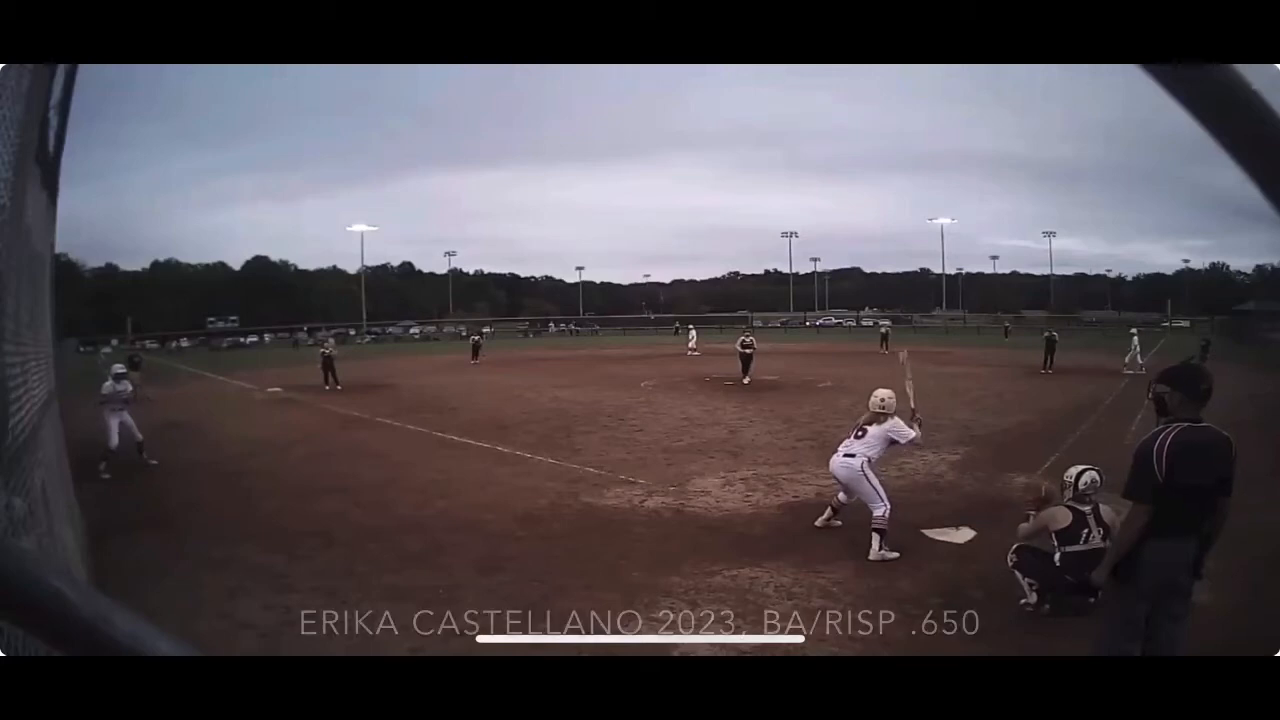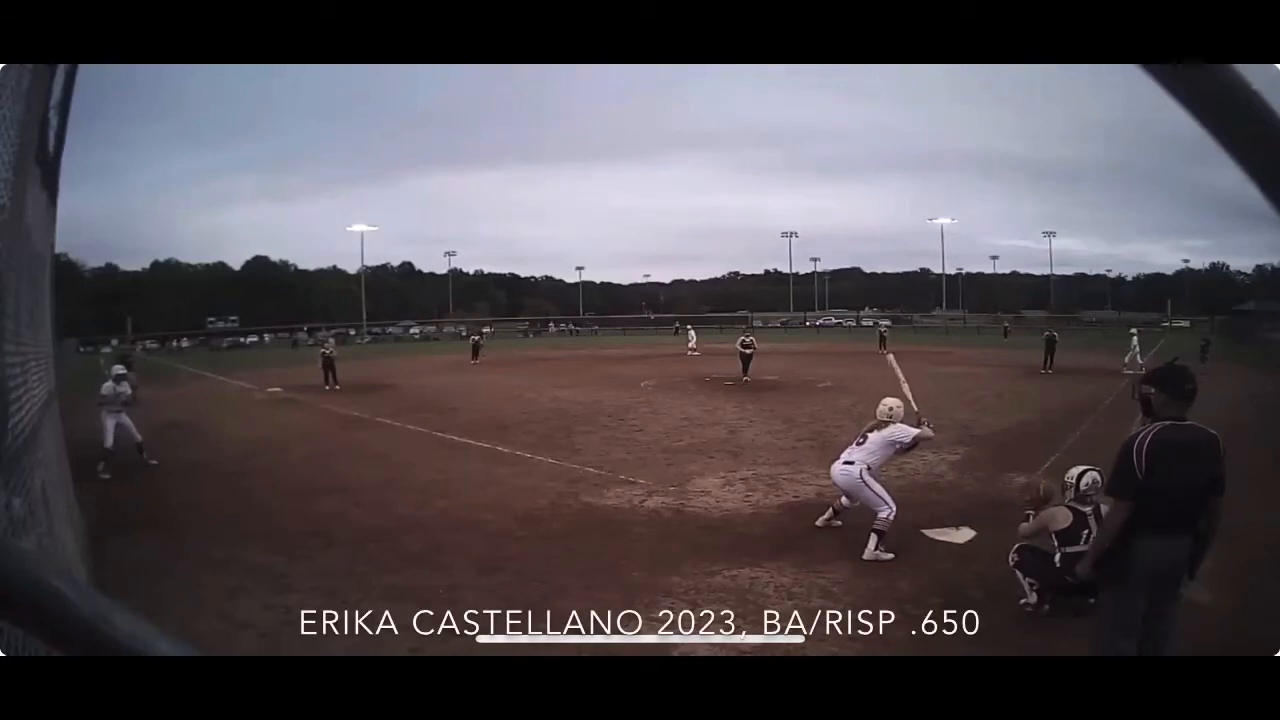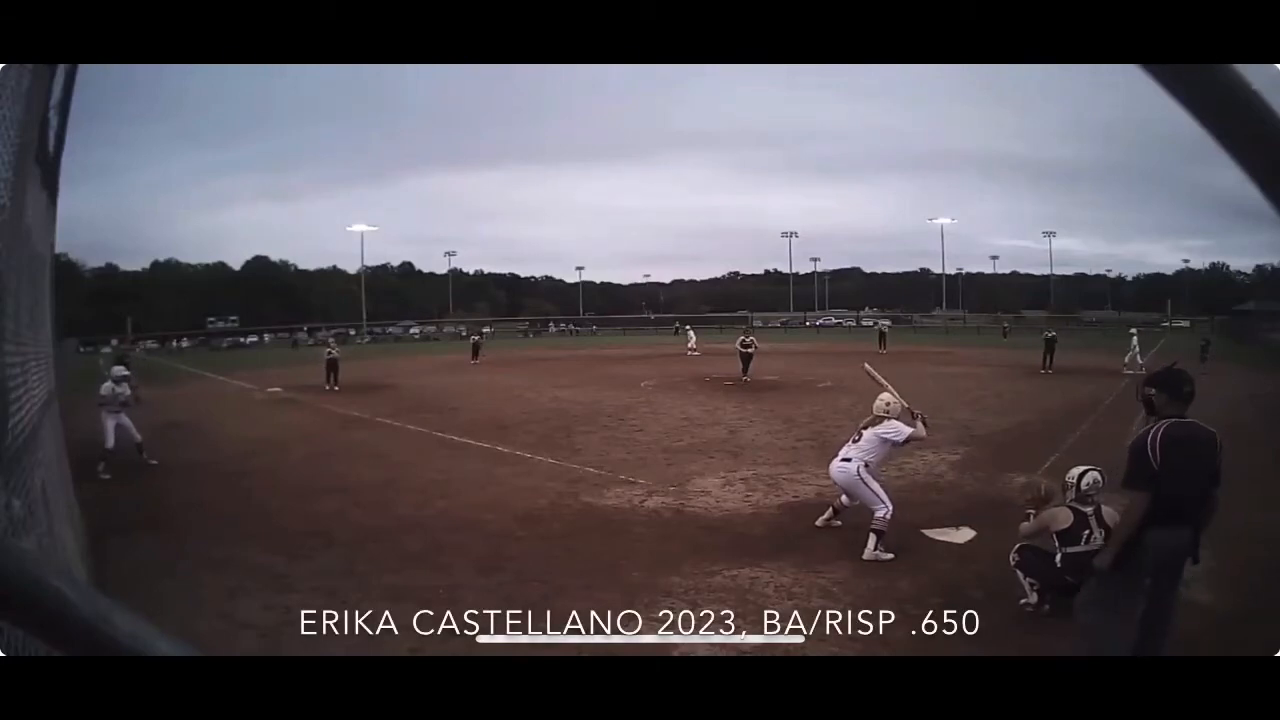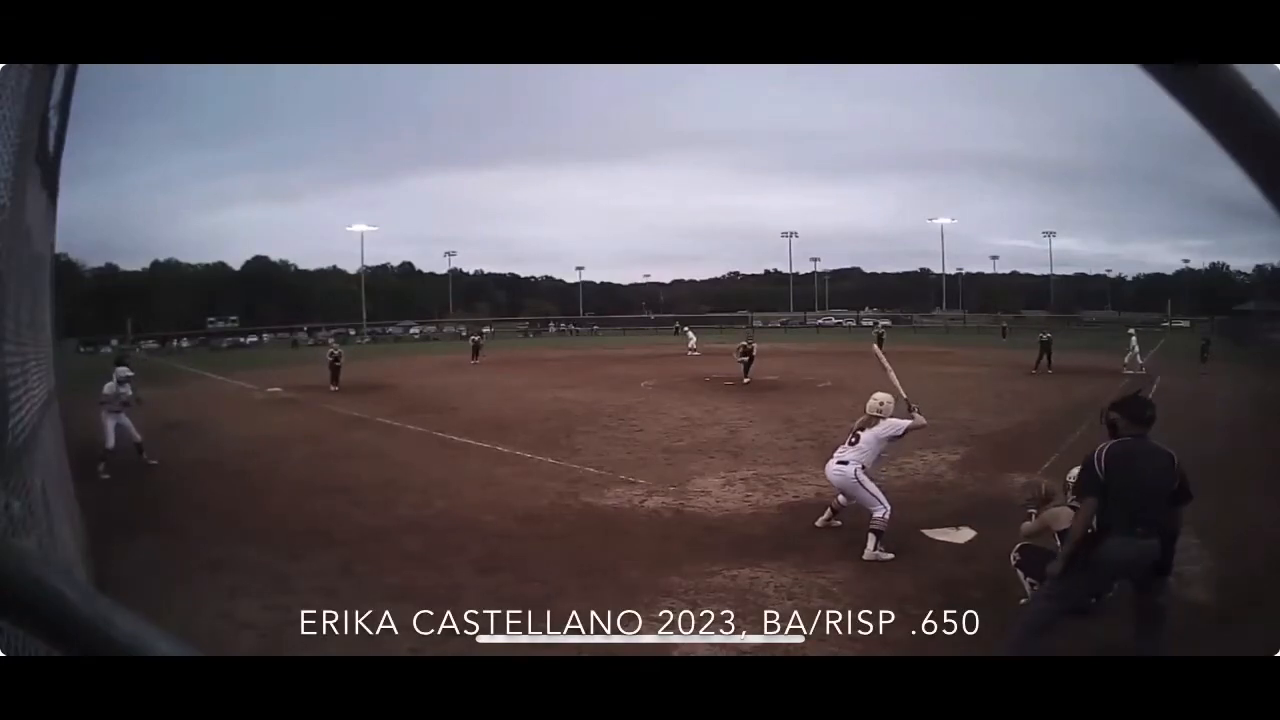
dt=0.5s
person 1, frame 1
left shoulder: (1158, 444)
right shoulder: (1223, 444)
left elbow: (1140, 517)
right elbow: (1220, 511)
left wrist: (1106, 565)
right wrist: (1200, 553)
left hip: (1145, 555)
right hip: (1185, 554)
left knee: (1121, 636)
right knee: (1167, 636)
person 1, frame 2
left shoulder: (1142, 443)
right shoulder: (1211, 443)
left elbow: (1120, 513)
right elbow: (1214, 509)
left wrist: (1090, 559)
right wrist: (1199, 553)
left hip: (1137, 551)
right hip: (1181, 550)
left knee: (1118, 633)
right knee: (1160, 627)
person 1, frame 3
left shoulder: (1151, 439)
right shoulder: (1210, 439)
left elbow: (1139, 506)
right elbow: (1212, 498)
left wrist: (1110, 552)
left hip: (1146, 539)
right hip: (1182, 538)
left knee: (1095, 604)
right knee: (1161, 607)
person 1, frame 4
left shoulder: (1104, 454)
right shoulder: (1169, 460)
left elbow: (1086, 512)
right elbow: (1175, 516)
left wrist: (1062, 558)
right wrist: (1165, 550)
left hip: (1109, 546)
right hip: (1152, 548)
left knee: (1052, 599)
right knee: (1151, 604)
left ankle: (1019, 648)
